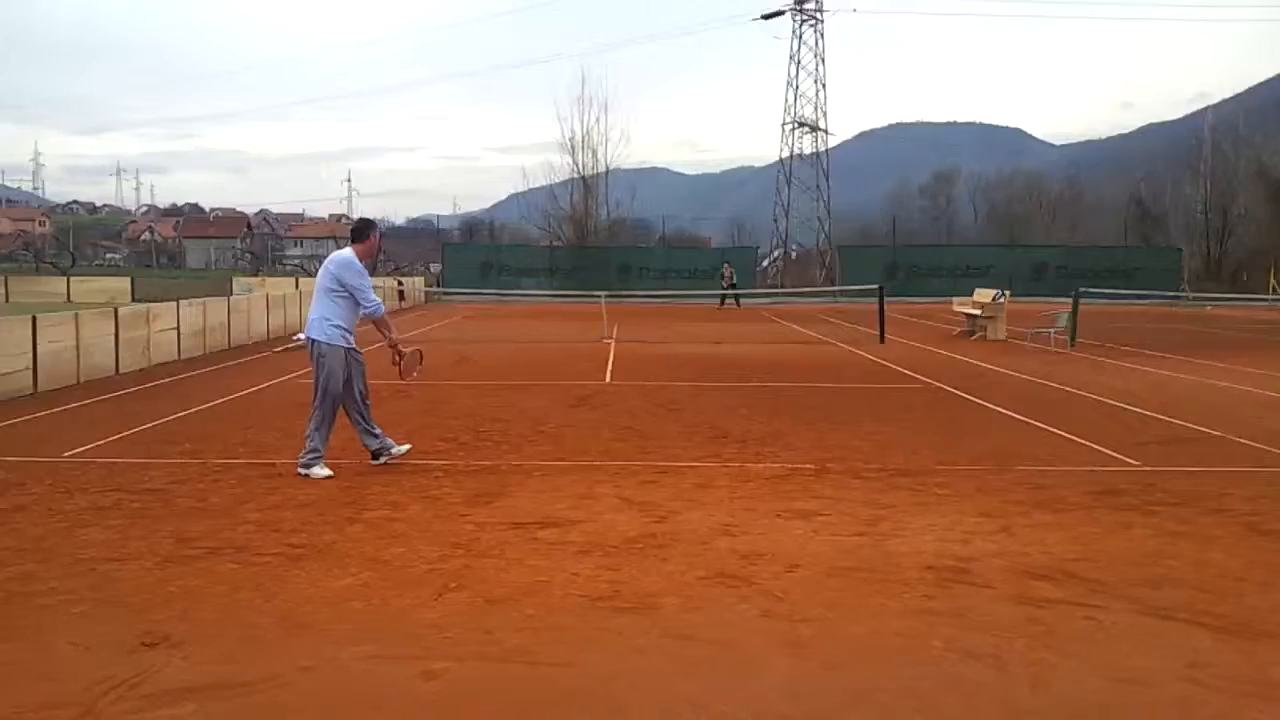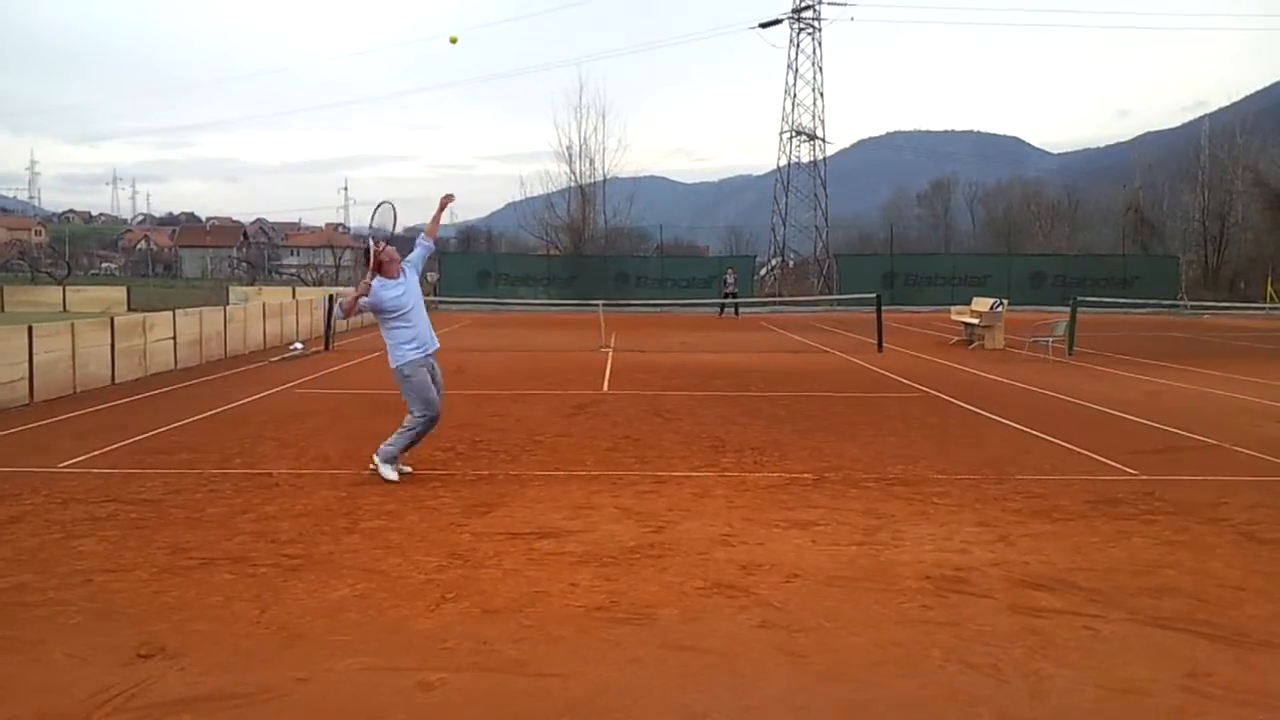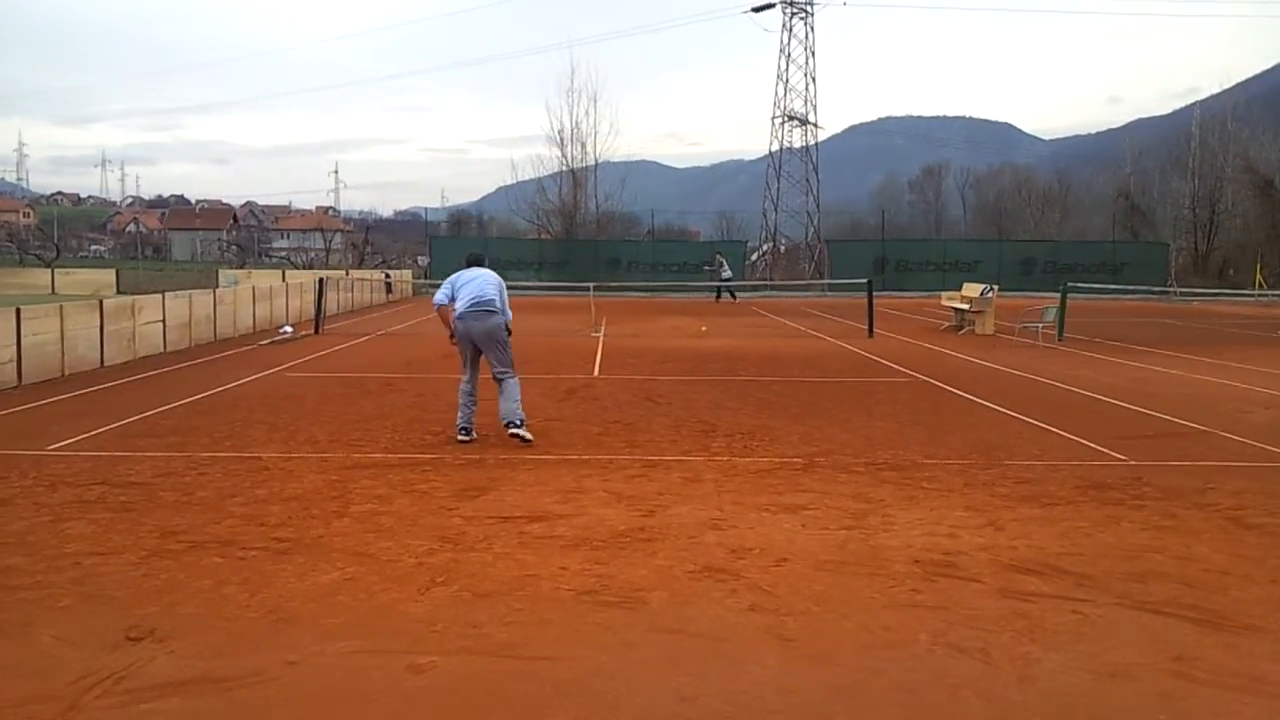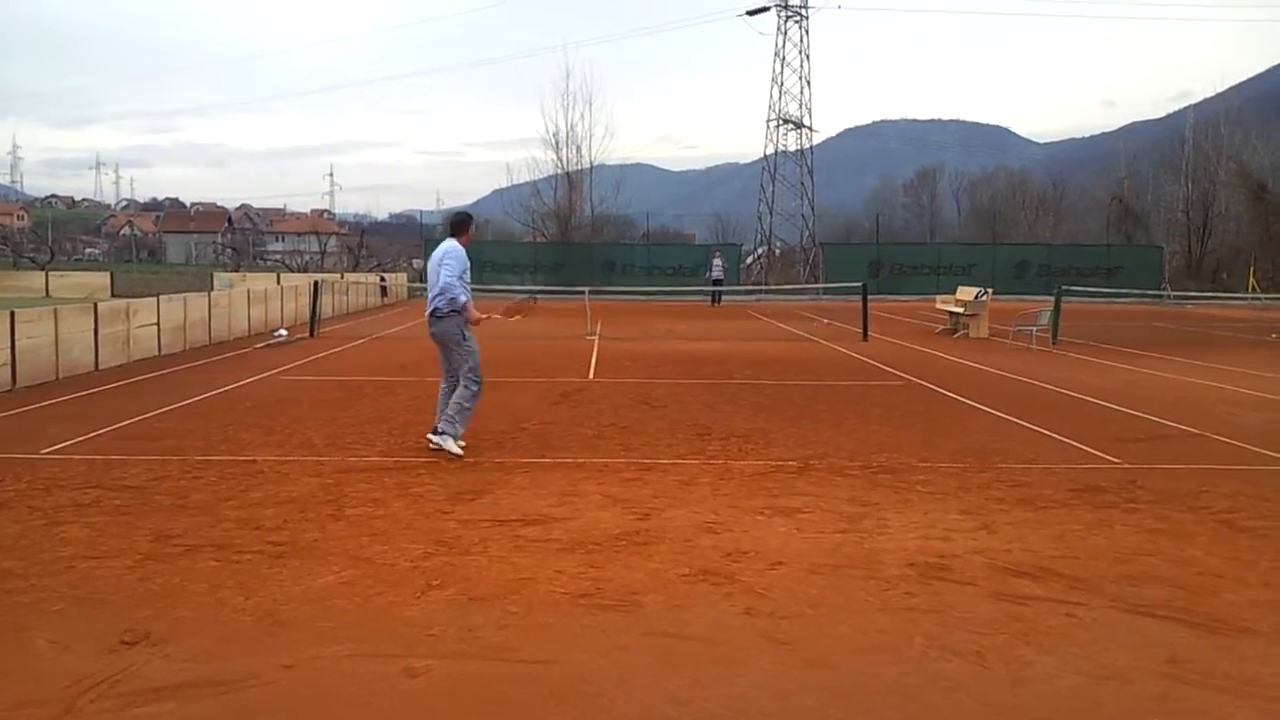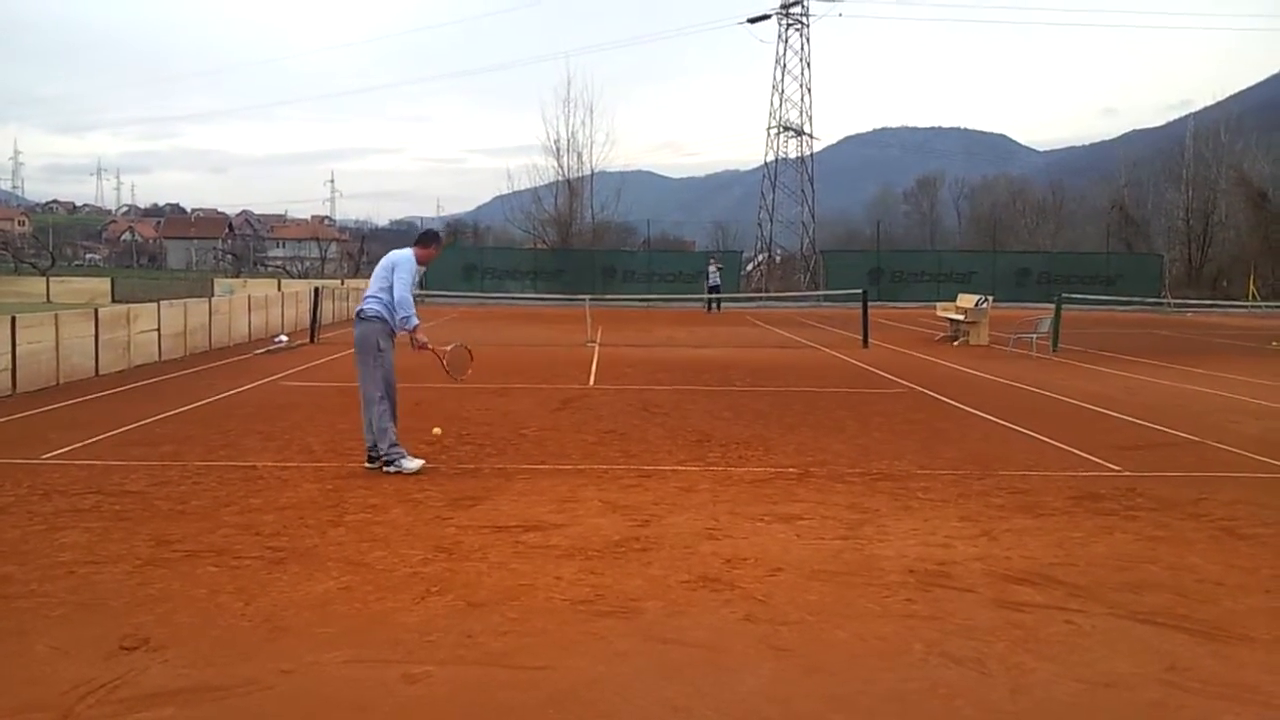
dt=1s
person 1, frame 1
left shoulder: (355, 265)
right shoulder: (345, 261)
left elbow: (368, 309)
right elbow: (373, 306)
left wrist: (390, 341)
right wrist: (392, 334)
left hip: (344, 342)
right hip: (326, 340)
left knee: (358, 398)
right knee: (328, 399)
left ankle: (380, 447)
right ankle: (310, 460)
person 1, frame 2
left shoulder: (409, 269)
right shoulder: (374, 290)
left elbow: (426, 239)
right elbow: (343, 312)
left wrist: (440, 209)
right wrist: (358, 295)
left hip: (426, 356)
right hip: (407, 360)
left knee: (425, 414)
right knee: (427, 409)
left ankle: (389, 456)
right ankle: (386, 456)
person 1, frame 3
left shoulder: (455, 278)
right shoulder: (494, 277)
left elbow: (439, 302)
right elbow: (505, 313)
left wrist: (450, 329)
left hip: (463, 323)
right hip: (491, 321)
left knee: (468, 377)
right knee: (505, 375)
left ankle: (465, 428)
right ankle: (514, 423)
person 1, frame 4
left shoulder: (440, 251)
right shoulder: (456, 251)
right elbow: (450, 285)
right wrist: (468, 310)
left hip: (438, 321)
right hip: (452, 321)
left knee: (451, 381)
right knee: (471, 379)
left ankle: (446, 431)
right ankle: (445, 430)
person 1, frame 5
left shoulder: (402, 259)
right shoulder: (405, 259)
right elbow: (402, 299)
left wrist: (411, 331)
right wrist: (416, 330)
left hip: (374, 328)
right hip: (374, 328)
left knee: (375, 395)
right knee: (383, 394)
left ankle: (378, 453)
right ankle: (393, 457)
